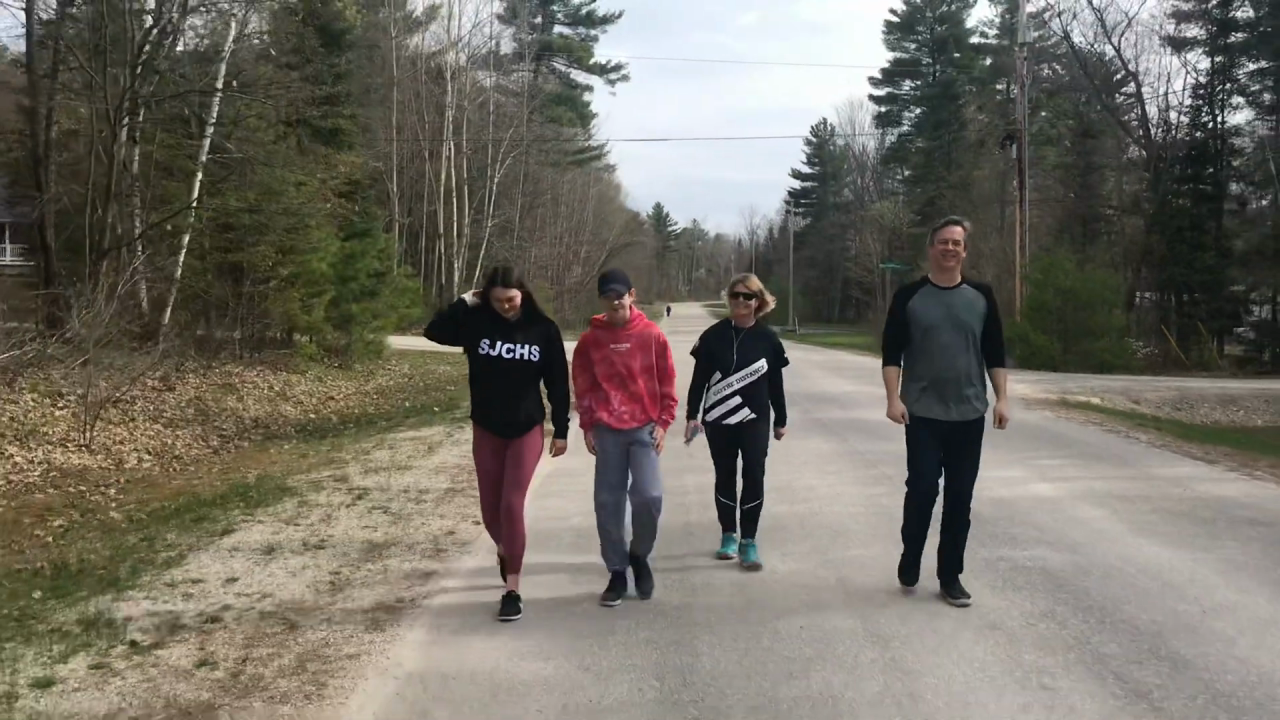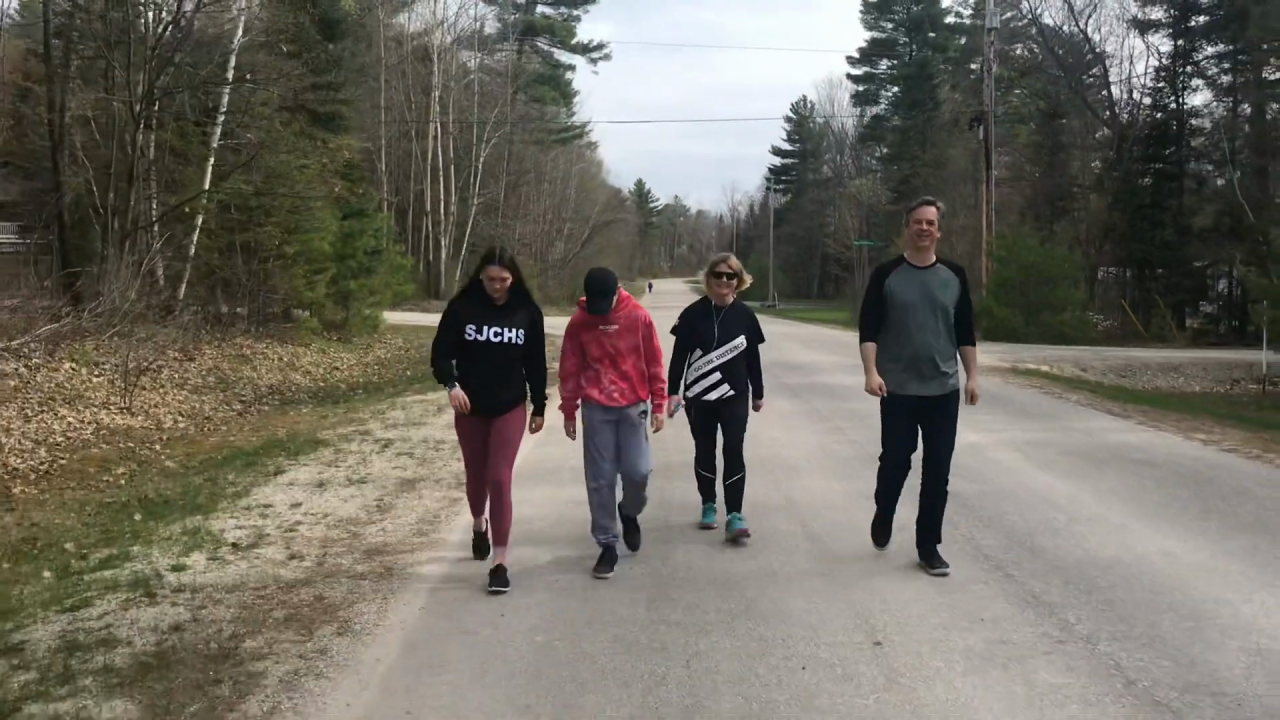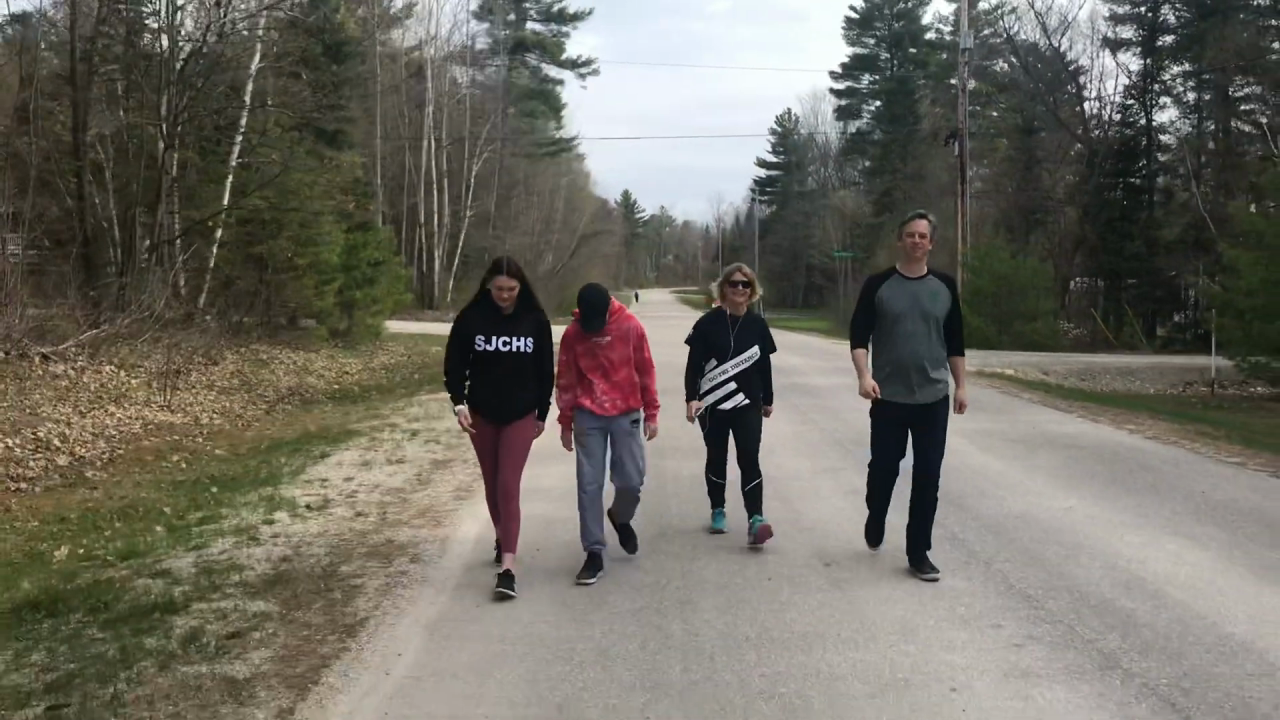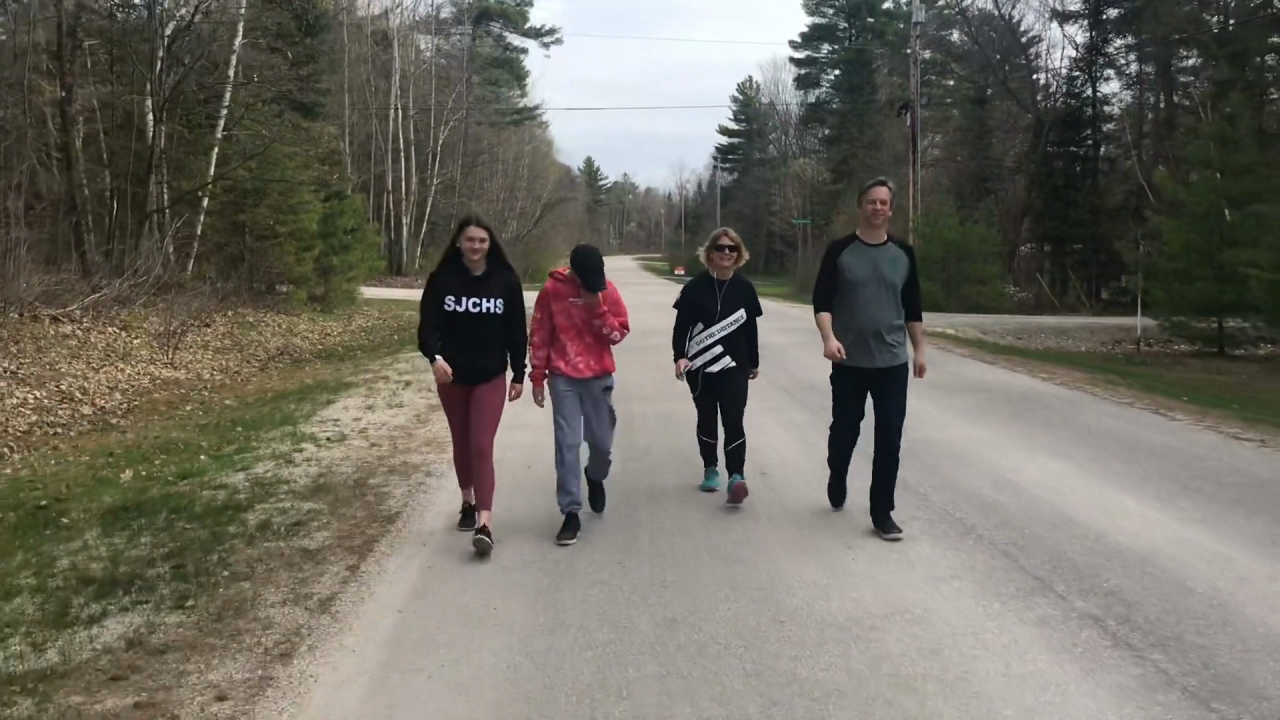
dt=1s
person 1, frame 1
left shoulder: (981, 296)
right shoulder: (909, 296)
left elbow: (994, 352)
right elbow: (892, 353)
left wrist: (1001, 398)
right wrist: (893, 398)
left hip: (969, 414)
right hip: (923, 412)
left knee: (960, 499)
right knee: (922, 489)
left ankle: (950, 577)
right ankle: (911, 557)
person 1, frame 2
left shoulder: (954, 276)
right shoulder: (886, 275)
left elbow: (965, 331)
right elbow: (868, 330)
left wrist: (972, 376)
right wrist: (871, 373)
left hip: (944, 390)
right hip: (898, 389)
left knee: (937, 471)
right knee: (895, 462)
left ankle: (928, 547)
right ankle: (882, 516)
person 1, frame 3
left shoulder: (945, 286)
right shoulder: (878, 285)
left elbow: (955, 341)
right elbow: (859, 336)
left wrist: (961, 387)
right wrist: (865, 376)
left hip: (934, 398)
right hip: (889, 397)
left knee: (927, 478)
right knee: (883, 467)
left ankle: (919, 553)
right ankle: (875, 519)
person 1, frame 4
left shoulder: (904, 253)
right shoulder: (840, 251)
left elbow: (912, 307)
right elbow: (822, 301)
left wrist: (919, 350)
right wrist: (829, 339)
left hip: (893, 362)
right hip: (849, 361)
left knee: (889, 439)
right knee: (844, 429)
right ankle: (837, 480)
person 2, frame 1
left shoulder: (544, 330)
right shoulder: (477, 324)
left elbow: (558, 384)
right elbow: (434, 332)
left wrist: (561, 430)
right wrist: (465, 303)
left hip: (527, 432)
right hip: (486, 430)
left knee: (512, 508)
right knee: (490, 509)
left ankle: (512, 589)
right ankle: (507, 551)
person 2, frame 2
left shoulder: (528, 312)
right shoulder: (461, 307)
left elbow: (536, 363)
right elbow: (441, 354)
left wrist: (538, 408)
right wrist: (452, 386)
left hip: (511, 409)
right hip: (470, 407)
left knee: (500, 482)
right knee: (476, 478)
left ankle: (500, 562)
right ankle: (479, 525)
person 2, frame 3
left shoulder: (535, 321)
right shoulder: (470, 318)
left elbow: (545, 370)
right elbow: (455, 365)
left wrist: (541, 413)
right wrist: (459, 403)
left hip: (521, 416)
right hip: (482, 414)
left knee: (508, 487)
right knee: (491, 485)
left ankle: (507, 568)
right ankle: (501, 535)
person 2, frame 4
left shoulder: (506, 281)
right shoulder: (441, 280)
left elbow: (516, 332)
right elbow: (428, 326)
left wrist: (518, 375)
right wrist: (435, 358)
left hip: (491, 378)
right hip: (452, 376)
left knee: (481, 447)
right knee: (461, 444)
right ankle: (467, 500)
person 3, frame 1
left shoulder: (651, 335)
right shoulder: (590, 340)
left elbow: (666, 382)
right elbow: (582, 385)
left wrist: (663, 422)
right wrist: (588, 427)
left hip: (644, 427)
right hip: (606, 431)
left knee: (649, 495)
right knee: (608, 501)
left ankle: (639, 555)
right ankle: (616, 570)
person 3, frame 2
left shoulder: (638, 317)
right shoulder: (578, 323)
left elbow: (654, 362)
right elbow: (570, 369)
left wrist: (658, 404)
right wrist: (569, 410)
left hip: (634, 406)
right hip: (596, 408)
left knee: (637, 471)
right knee: (600, 477)
left ankle: (629, 512)
right ankle: (607, 545)
person 3, frame 3
left shoulder: (630, 326)
right shoulder: (572, 334)
left elbow: (646, 372)
right elbow: (566, 380)
left wrist: (651, 414)
right wrist: (566, 421)
left hip: (627, 415)
right hip: (588, 416)
left knee: (631, 480)
right knee: (589, 484)
left ankle: (621, 516)
right ankle: (594, 553)
person 3, frame 4
left shoulder: (607, 291)
right shoulder: (551, 291)
left elbow: (619, 334)
right elbow: (539, 337)
left wrist: (598, 309)
right wrist: (537, 378)
left hip: (600, 378)
right hip: (563, 380)
left knee: (601, 441)
right knee: (568, 445)
left ankle: (595, 477)
person 4, frame 1
left shoulder: (768, 337)
right shoulder: (713, 336)
left elbow: (776, 381)
right elbow: (699, 378)
left wrist: (781, 420)
right wrist: (692, 416)
left hip: (755, 419)
right hip: (718, 419)
left knee: (754, 477)
right knee: (725, 478)
left ankle: (748, 543)
right ankle: (729, 534)
person 4, frame 2
left shoulder: (745, 315)
right shoulder: (693, 314)
left elbow: (753, 357)
right elbow: (679, 354)
left wrist: (758, 393)
right wrist: (674, 389)
left hip: (734, 395)
right hip: (699, 395)
left knee: (734, 451)
right knee: (705, 451)
left ankle: (734, 516)
right ankle: (708, 504)
person 4, frame 3
left shoulder: (758, 325)
right shoulder: (707, 324)
left elbow: (765, 364)
right elbow: (693, 364)
left wrist: (768, 399)
right wrist: (691, 398)
left hip: (748, 404)
right hip: (713, 403)
left knee: (749, 458)
right knee: (717, 458)
left ankle: (756, 519)
right ankle: (717, 510)
person 4, frame 4
left shoulder: (744, 288)
right shoulder: (694, 288)
left elbow: (751, 328)
right elbow: (681, 327)
left wrist: (754, 363)
right wrist: (679, 356)
left hip: (735, 367)
right hip: (701, 367)
left knee: (733, 419)
right knee: (707, 419)
